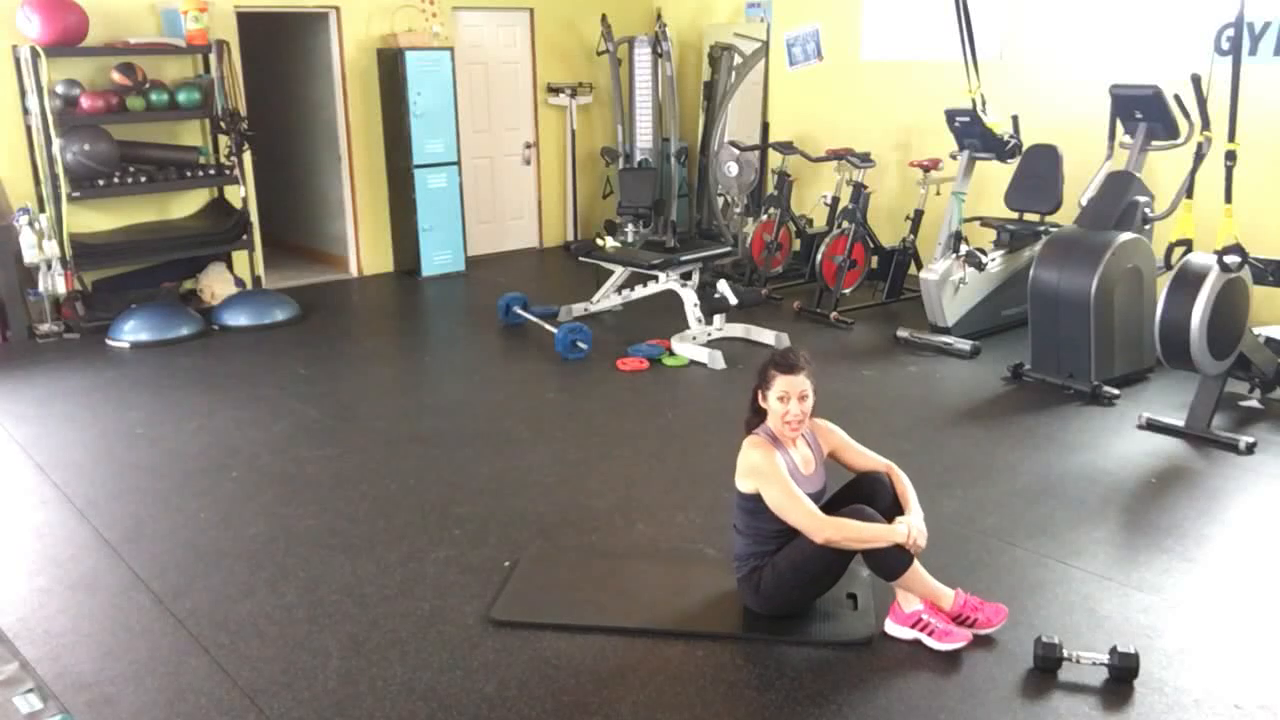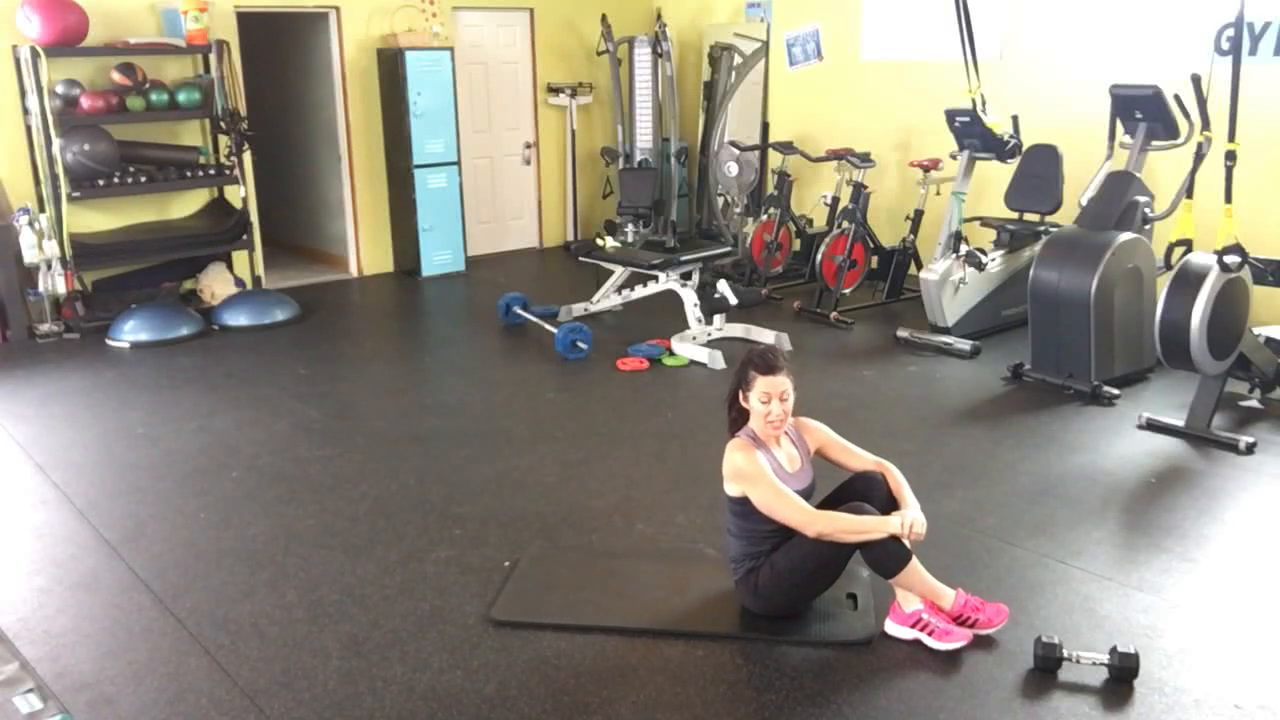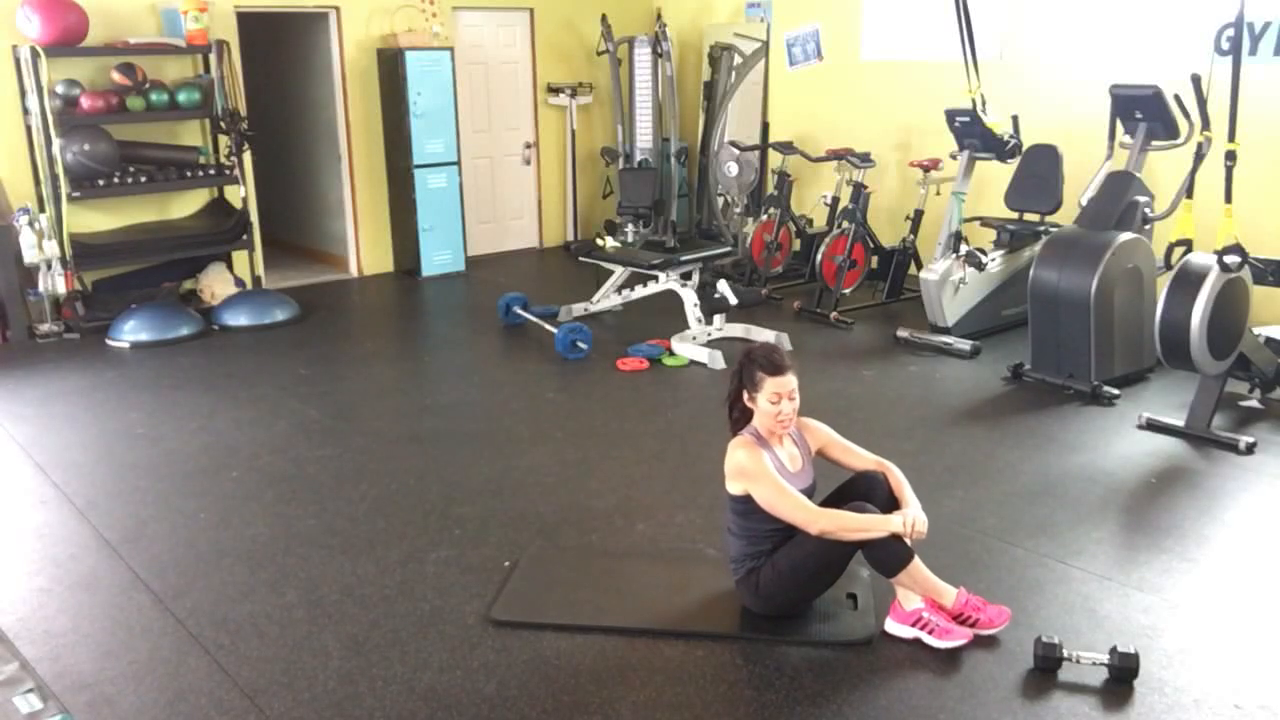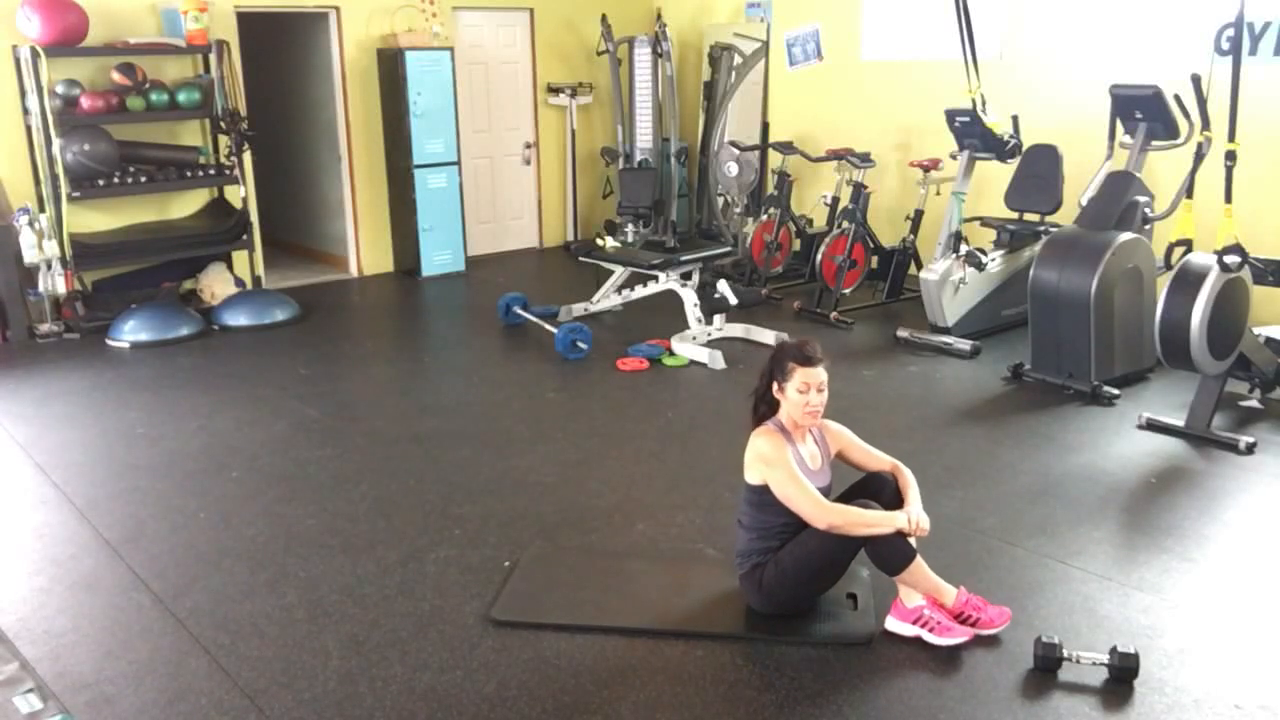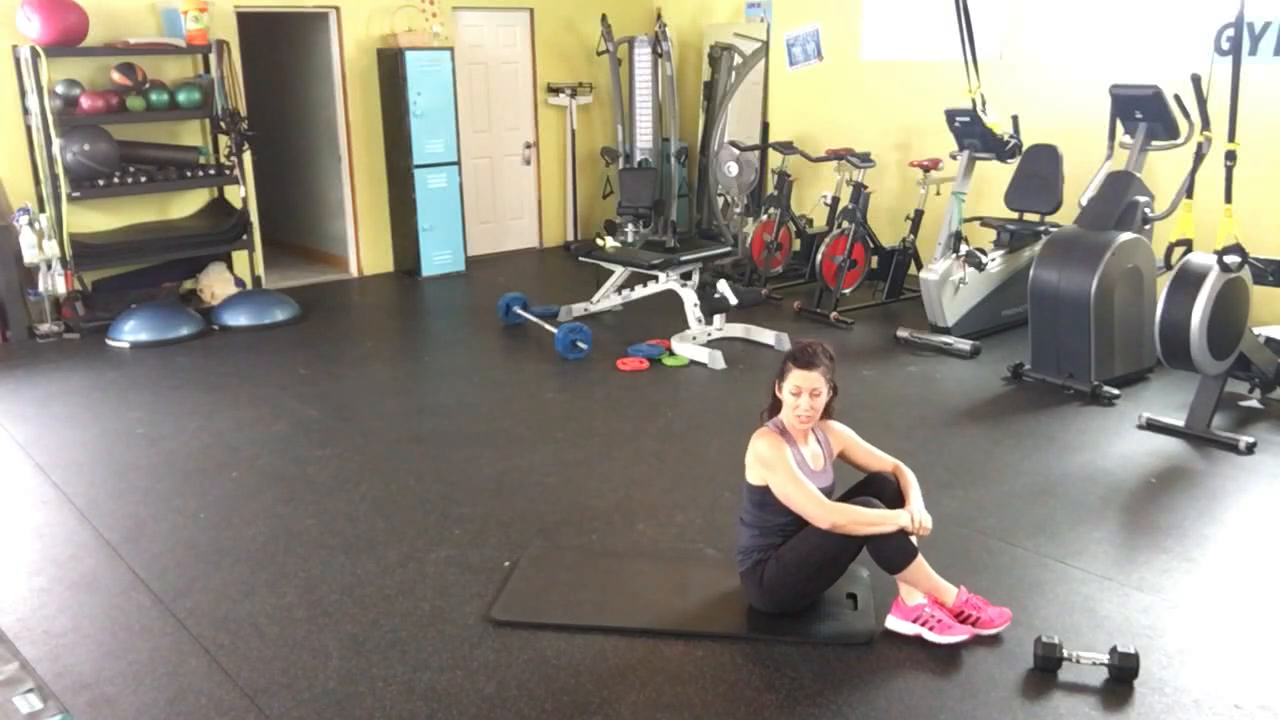
dt=0.7s
person 1, frame 1
left shoulder: (818, 432)
right shoulder: (759, 454)
left elbow: (891, 471)
right elbow: (822, 531)
left wrist: (914, 516)
right wrist: (899, 533)
left hip: (798, 554)
right hip: (765, 583)
left knee: (875, 485)
right knee: (858, 519)
left ankle: (909, 610)
right ankle: (948, 603)
person 1, frame 2
left shoulder: (803, 430)
right shoulder: (742, 457)
left elbow: (882, 467)
right elbow: (813, 525)
left wrist: (910, 508)
right wrist: (893, 524)
left hip: (796, 556)
right hip: (763, 584)
left knee: (871, 484)
right knee: (858, 516)
left ankle: (909, 609)
right ankle: (948, 603)
person 1, frame 3
left shoulder: (805, 431)
right shoulder: (745, 455)
left elbow: (882, 466)
right elbow: (816, 522)
left wrist: (911, 506)
right wrist: (895, 523)
left hip: (797, 552)
right hip: (763, 583)
left knee: (872, 484)
right knee: (860, 516)
left ankle: (909, 607)
right ankle: (949, 601)
person 1, frame 4
left shoulder: (825, 433)
right shoulder: (767, 444)
left elbow: (897, 469)
right elbow: (823, 516)
left wrist: (912, 506)
right wrist: (898, 520)
left hip: (803, 556)
right hip: (768, 581)
left knee: (882, 484)
right knee: (866, 515)
left ankle: (911, 607)
right ankle: (950, 601)
person 1, frame 5
left shoulder: (829, 432)
right shoulder: (767, 446)
left elbow: (898, 469)
right elbow: (827, 517)
left wrist: (915, 505)
right wrist: (901, 518)
left hip: (803, 555)
right hip: (769, 579)
left knee: (884, 484)
right knee: (866, 509)
left ankle: (912, 604)
right ankle: (951, 600)
